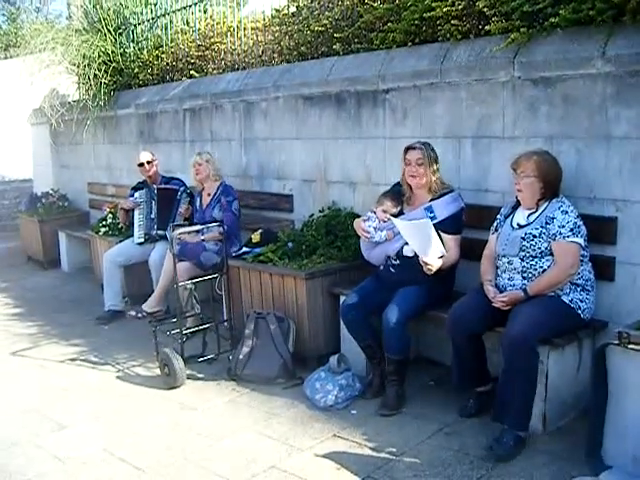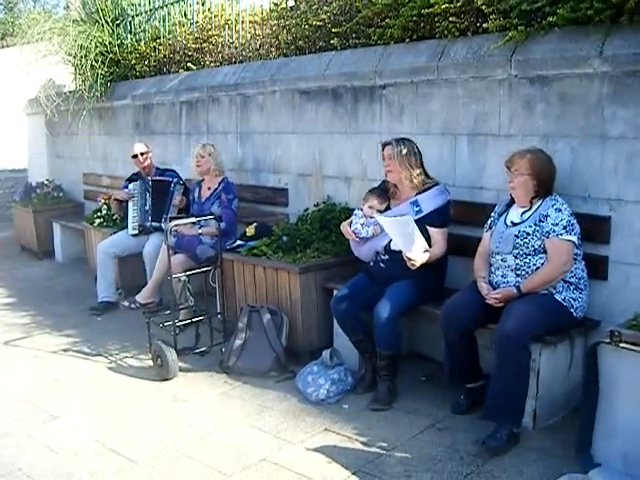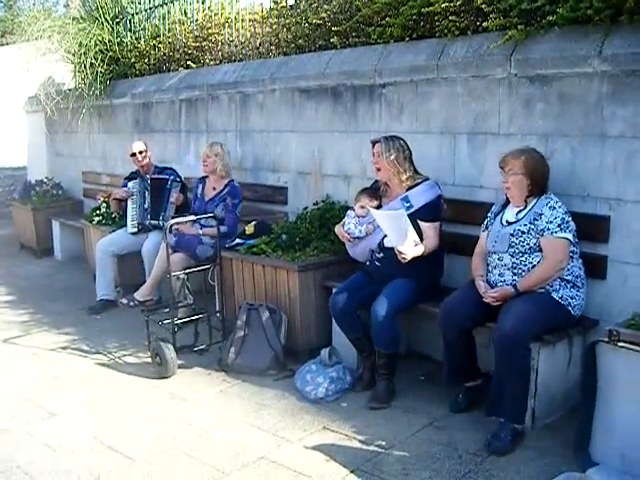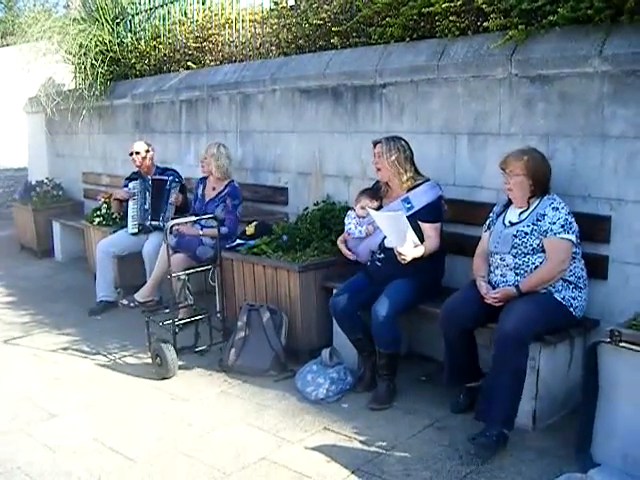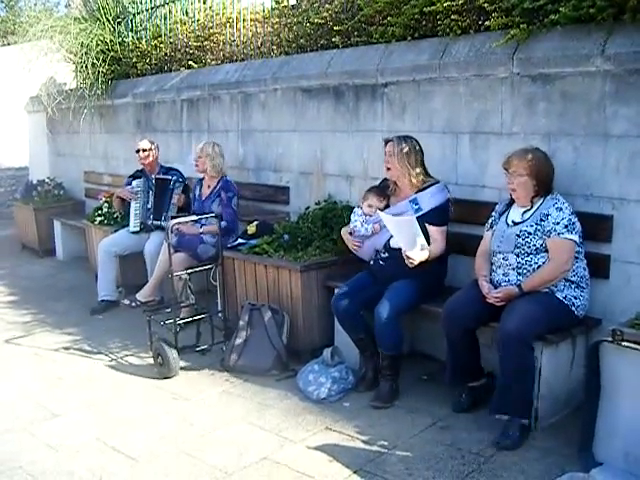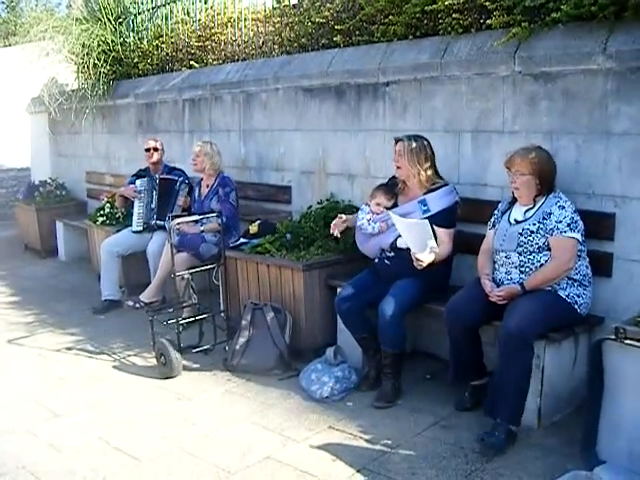
dt=0.4s
person 1, frame 1
left shoulder: (562, 213)
right shoulder: (508, 211)
left elbow: (567, 268)
right elbow: (489, 254)
left wrist: (523, 293)
right wrist: (489, 285)
left hip: (557, 297)
right hip: (504, 292)
left knee: (518, 335)
right knee: (459, 317)
left ankle: (515, 428)
right ankle: (482, 387)
person 1, frame 2
left shoulder: (556, 211)
right shoulder: (503, 208)
left elbow: (560, 265)
right elbow: (483, 252)
left wrist: (516, 291)
right wrist: (482, 282)
left hip: (550, 294)
right hip: (498, 289)
left knee: (510, 332)
right knee: (452, 313)
left ankle: (507, 424)
right ankle: (473, 383)
person 1, frame 3
left shoulder: (550, 209)
right shoulder: (499, 209)
left elbow: (555, 263)
right elbow: (480, 252)
left wrist: (514, 290)
right wrist: (480, 281)
left hip: (547, 293)
right hip: (496, 289)
left knee: (509, 331)
right knee: (451, 312)
left ankle: (513, 421)
right ankle: (472, 382)
person 1, frame 4
left shoulder: (553, 210)
right shoulder: (501, 209)
left elbow: (558, 264)
right elbow: (482, 252)
left wrist: (515, 290)
right wrist: (482, 281)
left hip: (549, 294)
right hip: (498, 289)
left knee: (510, 332)
right knee: (452, 312)
left ankle: (498, 424)
right ankle: (472, 382)
person 1, frame 5
left shoulder: (557, 211)
right shoulder: (503, 209)
left elbow: (561, 264)
right elbow: (484, 252)
left wrist: (518, 290)
right wrist: (484, 281)
left hip: (551, 293)
right hip: (500, 288)
left knee: (513, 330)
right knee: (454, 312)
left ankle: (518, 417)
right ankle: (475, 381)
person 1, frame 6
left shoulder: (559, 209)
right shoulder: (505, 207)
left elbow: (563, 263)
right elbow: (486, 250)
left wrist: (520, 288)
right wrist: (486, 279)
left hip: (554, 291)
right hip: (502, 286)
left knee: (515, 329)
right knee: (457, 310)
left ankle: (507, 421)
right ankle: (478, 380)
person 2, frame 1
left shoulder: (446, 203)
right shoulder: (397, 192)
left elbow: (453, 251)
left wrist: (438, 263)
right wrist: (360, 222)
left hip: (425, 280)
right hip: (388, 274)
left knee: (393, 317)
right knee: (349, 309)
left ankle: (395, 386)
right ankle: (379, 369)
person 2, frame 2
left shoulder: (432, 196)
right shoulder: (385, 190)
left elbow: (440, 245)
left wrist: (423, 257)
right wrist: (348, 225)
left hip: (418, 276)
right hip: (380, 270)
left knee: (384, 312)
right knee: (340, 304)
left ankle: (387, 381)
right ankle: (371, 364)
person 2, frame 3
left shoulder: (423, 192)
right shoulder: (378, 189)
left elbow: (432, 240)
left wrist: (415, 251)
right wrist: (341, 227)
left hip: (414, 273)
right hip: (377, 269)
left knee: (381, 311)
right knee: (338, 302)
left ankle: (385, 379)
right ankle: (368, 362)
person 2, frame 4
left shoulder: (424, 192)
right shoulder: (379, 190)
left elbow: (433, 241)
left wrist: (415, 251)
right wrist: (344, 239)
left hip: (415, 273)
right hip: (378, 269)
left knee: (381, 311)
right knee: (339, 303)
left ankle: (386, 380)
right ankle: (369, 363)
person 2, frame 5
left shoulder: (432, 194)
right shoulder: (386, 188)
left elbow: (439, 243)
left wrist: (423, 255)
right wrist: (347, 231)
left hip: (418, 274)
right hip: (381, 269)
left knee: (384, 312)
right knee: (341, 303)
left ankle: (389, 379)
right ankle: (371, 363)
person 2, frame 6
left shoulder: (439, 196)
right shoulder: (394, 185)
left elbow: (446, 245)
left wrist: (430, 257)
right wrist: (348, 220)
left hip: (421, 274)
right hip: (385, 267)
left knee: (388, 310)
right knee: (344, 301)
left ankle: (391, 378)
right ankle: (373, 362)
person 3, frame 1
left shoulder: (175, 184)
right shoulder: (137, 190)
left elbow: (193, 208)
right elbow: (124, 220)
left wrist: (188, 211)
right wrist: (122, 206)
left knee: (156, 259)
right knee: (110, 257)
right ankle: (114, 307)
person 3, frame 2
left shoulder: (169, 176)
right shoulder: (131, 181)
left elbow: (186, 201)
right elbow: (117, 211)
left wrist: (182, 202)
right wrist: (116, 197)
left hip: (162, 229)
left knee: (150, 251)
right knee: (104, 248)
left ankle: (154, 299)
right ankle: (108, 298)
person 3, frame 3
left shoulder: (168, 174)
right shoulder: (130, 180)
left elbow: (185, 201)
right elbow: (116, 209)
left wrist: (180, 200)
right wrist: (114, 196)
left hip: (161, 227)
left knee: (149, 249)
right knee: (103, 246)
right ankle: (107, 296)
person 3, frame 4
left shoulder: (170, 175)
right shoulder: (132, 180)
left elbow: (185, 203)
right elbow: (118, 209)
left wrist: (179, 200)
right wrist: (116, 196)
left hip: (162, 228)
left knee: (149, 250)
right knee: (103, 247)
right ankle: (107, 298)
person 3, frame 5
left shoulder: (173, 175)
right shoulder: (135, 178)
left elbow: (188, 203)
right elbow: (119, 207)
left wrist: (182, 201)
right wrist: (118, 194)
left hip: (164, 228)
left knee: (151, 250)
right knee: (105, 246)
right ankle: (108, 297)
person 3, frame 6
left shoulder: (177, 174)
right shoulder: (138, 177)
left elbow: (191, 201)
right elbow: (120, 205)
left wrist: (186, 202)
right wrist: (121, 192)
left knee: (154, 249)
right knee: (108, 246)
right ankle: (111, 297)
person 4, frame 1
left shoulder: (226, 191)
right shoulder: (199, 196)
left elbow: (229, 228)
right elbow: (197, 227)
left wrist: (200, 238)
right wrist: (189, 236)
left hip: (223, 249)
right hip: (203, 247)
left knee: (174, 251)
right knee: (182, 268)
left ankle: (156, 302)
person 4, frame 2
left shoulder: (226, 187)
right shoulder: (197, 187)
left elbow: (228, 225)
right elbow: (193, 218)
left wrist: (197, 231)
right wrist: (185, 227)
left hip: (218, 243)
right hip: (198, 239)
left knee: (170, 242)
right knee: (177, 261)
left ankle: (149, 293)
person 4, frame 3
left shoulder: (232, 189)
right shoulder: (201, 183)
left elbow: (230, 229)
right elbow: (193, 214)
left wrist: (198, 231)
right wrist: (185, 225)
left hip: (216, 242)
right hip: (195, 237)
left knee: (170, 242)
right knee: (175, 259)
left ankle: (147, 291)
person 4, frame 4
left shoulder: (232, 190)
right shoulder: (201, 183)
left elbow: (230, 230)
left wrist: (198, 231)
right wrist: (186, 226)
left hip: (216, 243)
right hip: (196, 238)
left knee: (170, 242)
right knee: (176, 259)
left ankle: (148, 292)
person 4, frame 5
left shoulder: (226, 185)
right shoulder: (199, 184)
left elbow: (229, 224)
left wrist: (198, 230)
right wrist: (186, 226)
left hip: (218, 241)
right hip: (198, 238)
left knee: (171, 242)
right knee: (177, 259)
left ankle: (150, 291)
person 4, frame 6
left shoulder: (224, 182)
right shoulder: (198, 185)
left elbow: (228, 220)
right elbow: (195, 216)
left wrist: (198, 229)
right wrist: (187, 225)
left hip: (221, 239)
right hip: (201, 237)
left knee: (173, 241)
right knee: (180, 259)
left ankle: (153, 293)
